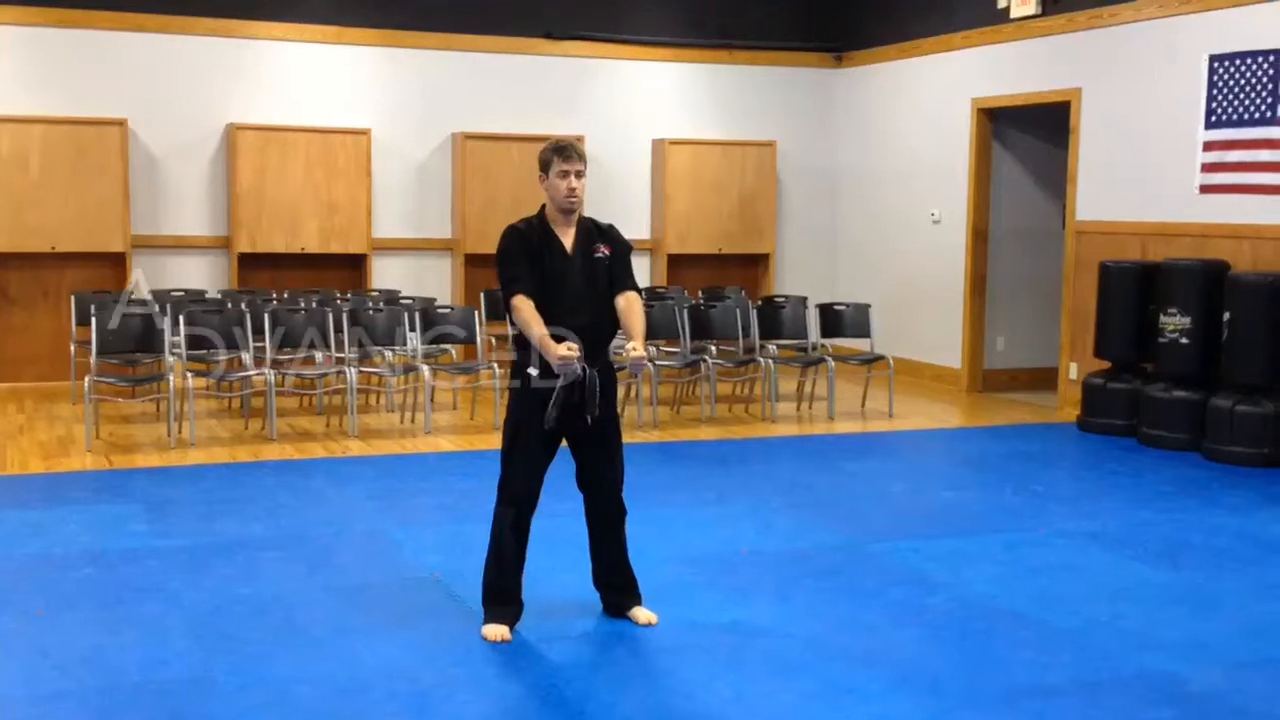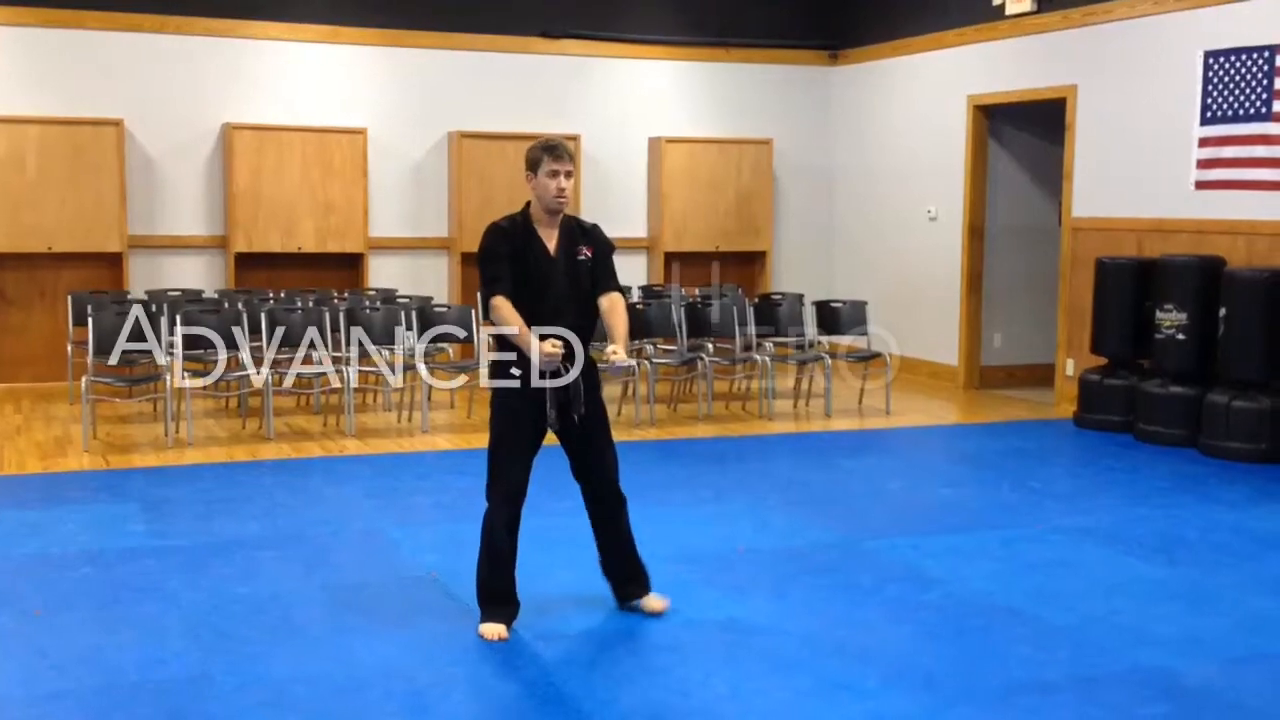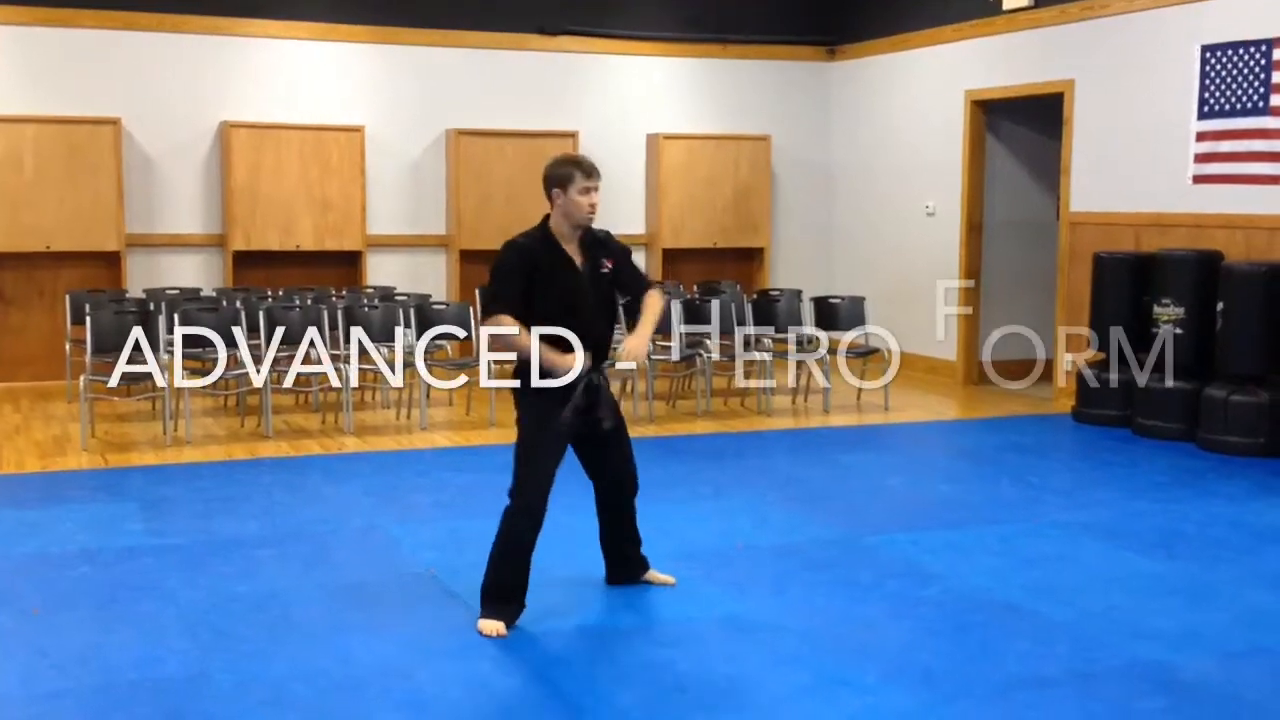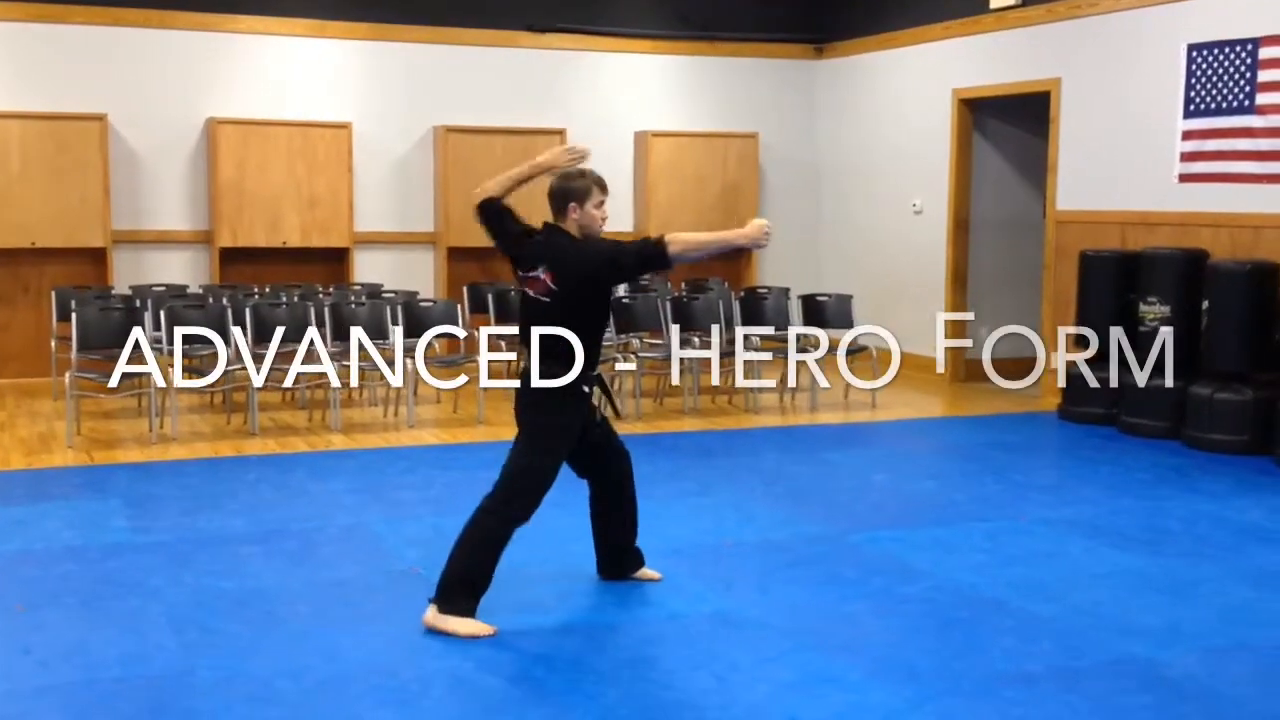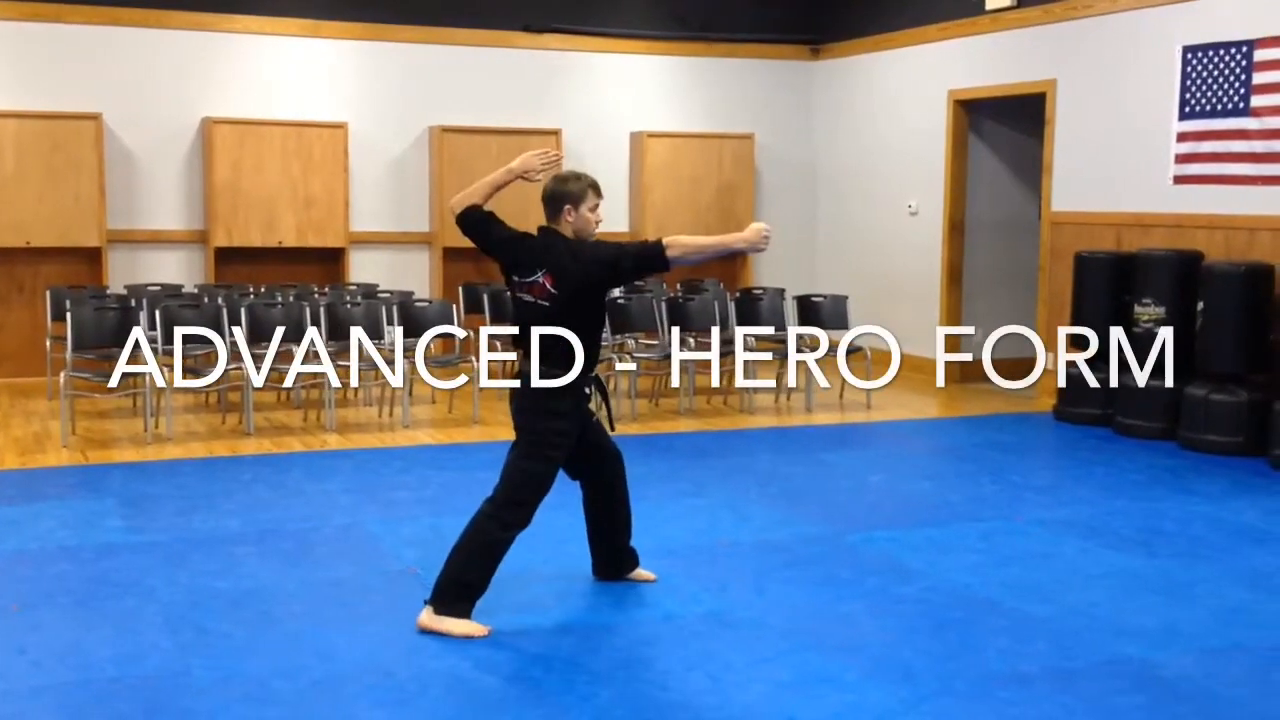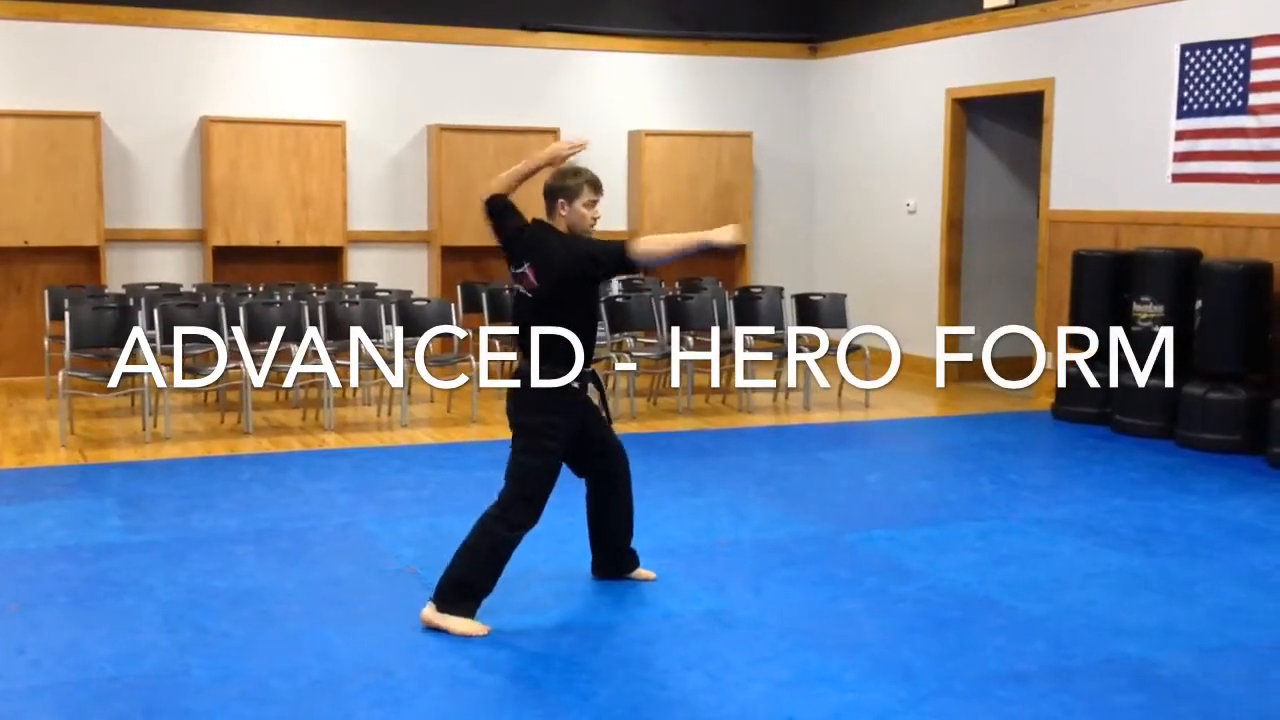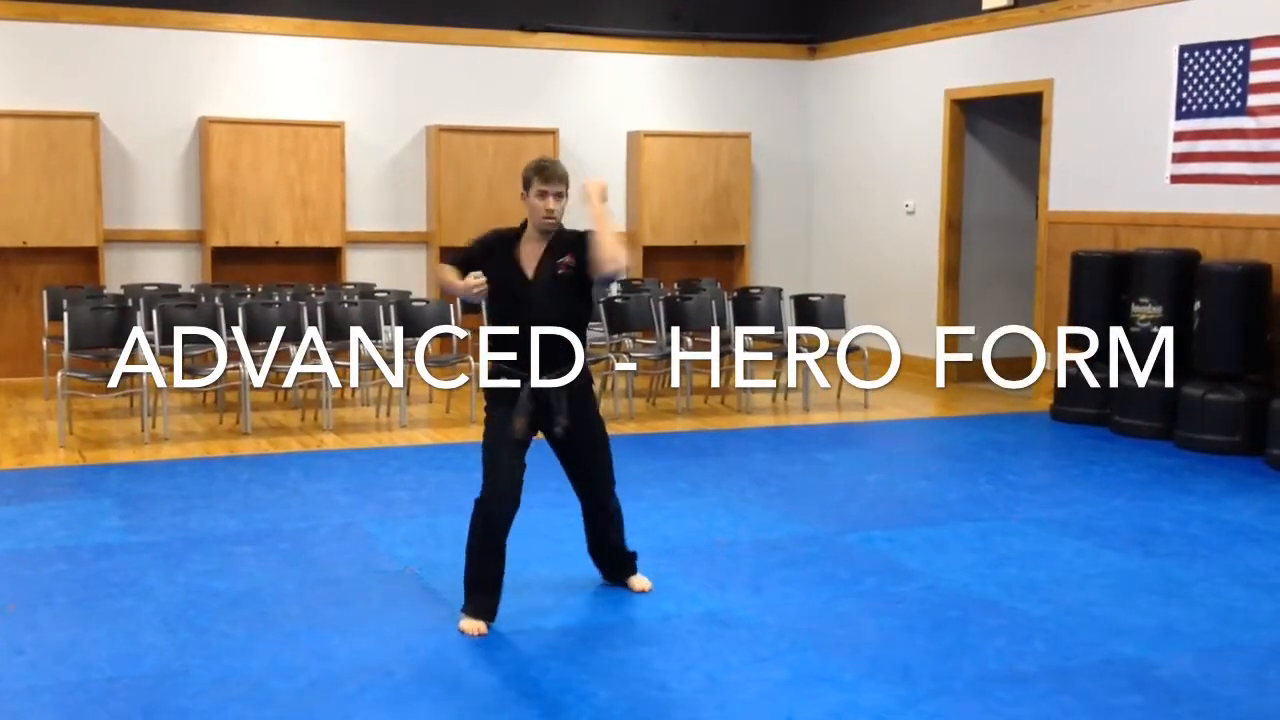
dt=0.4s
person 1, frame 1
left shoulder: (607, 239)
right shoulder: (520, 238)
left elbow: (626, 295)
right elbow: (520, 302)
left wrist: (636, 341)
right wrist: (549, 347)
left hip: (595, 381)
right hip: (537, 381)
left knee: (606, 493)
right knee: (517, 496)
left ankle: (621, 597)
right ankle: (500, 608)
person 1, frame 2
left shoulder: (590, 238)
right shoulder: (502, 236)
left elbow: (608, 296)
right elbow: (499, 302)
left wrist: (619, 344)
right wrist: (531, 346)
left hip: (578, 377)
right hip: (519, 379)
left knee: (603, 484)
right knee: (505, 496)
left ankle: (632, 587)
right ankle: (497, 607)
person 1, frame 3
left shoulder: (606, 247)
right shoulder: (523, 252)
left elbow: (648, 292)
right elbow: (496, 321)
left wrist: (640, 336)
right wrist: (550, 358)
left hip: (593, 386)
right hip: (543, 389)
left knee: (620, 479)
right knee: (530, 496)
left ankle: (627, 567)
right ankle: (499, 604)
person 1, frame 4
left shoulder: (529, 244)
right shoulder: (588, 258)
left elbow: (485, 199)
right elbow: (668, 251)
left wrist: (538, 166)
right wrist: (741, 237)
left hip: (558, 389)
right hip: (553, 395)
left knee: (612, 466)
right knee: (513, 496)
left ankle: (619, 562)
right ankle: (447, 605)
person 1, frame 5
left shoulder: (519, 250)
right shoulder: (588, 261)
left elbow: (462, 208)
right elbow: (668, 251)
left wrist: (513, 170)
right wrist: (740, 241)
left hip: (551, 390)
right hip: (552, 397)
left knee: (605, 467)
right knee: (512, 502)
left ankle: (614, 562)
right ankle: (443, 606)
person 1, frame 6
left shoulder: (524, 238)
right shoulder: (570, 254)
left elbow: (497, 195)
right elbow: (639, 252)
left wrist: (544, 160)
right wrist: (710, 238)
left hip: (560, 389)
right hip: (546, 394)
left knee: (610, 465)
right knee: (521, 502)
left ankle: (615, 562)
right ankle: (447, 604)
person 1, frame 7
left shoulder: (579, 244)
right shoulder: (497, 244)
left elbow: (609, 269)
right elbow: (447, 271)
left wrist: (597, 201)
right wrist: (463, 287)
left hip: (568, 388)
right hip: (511, 390)
left knee: (596, 485)
right knee: (497, 499)
left ankle: (618, 567)
right ankle: (478, 605)
